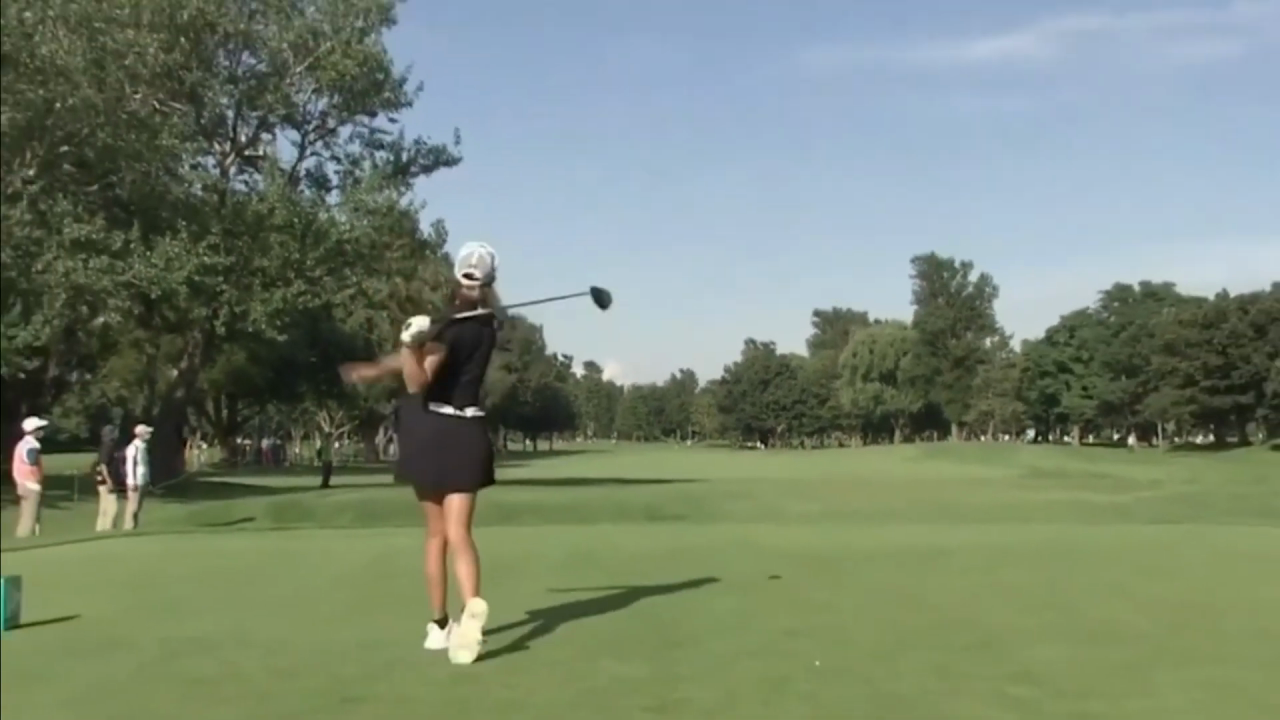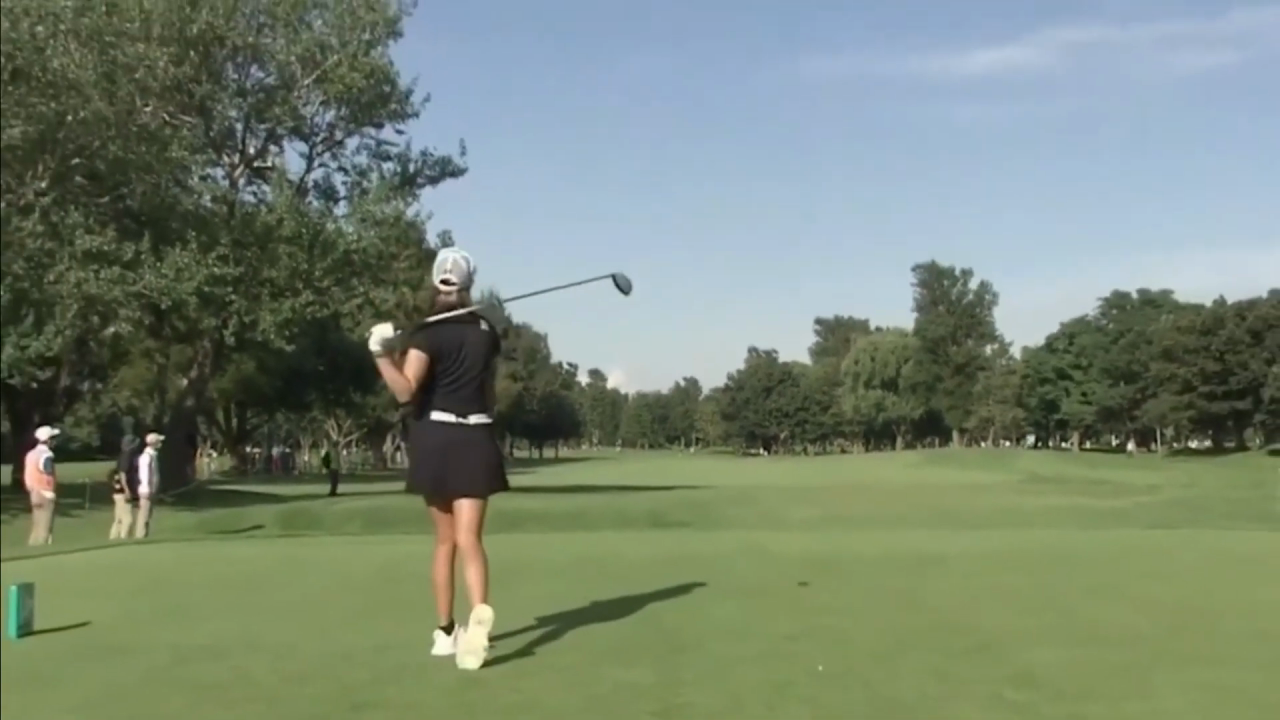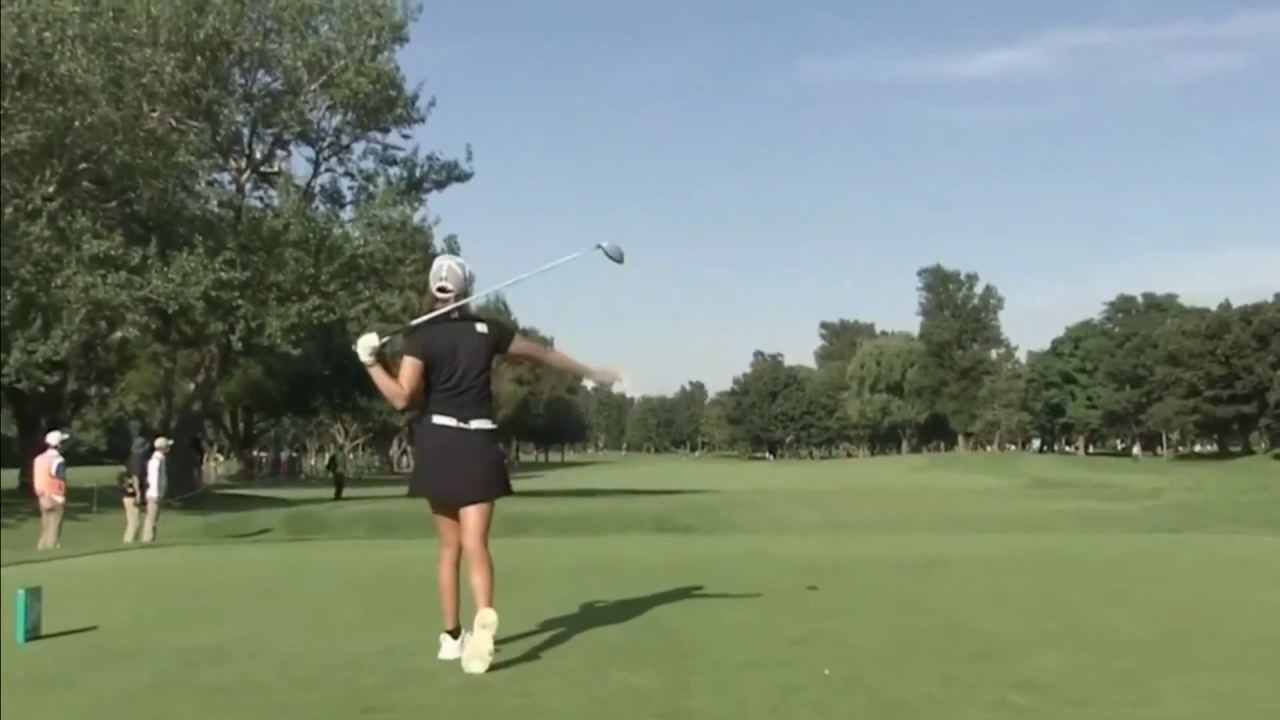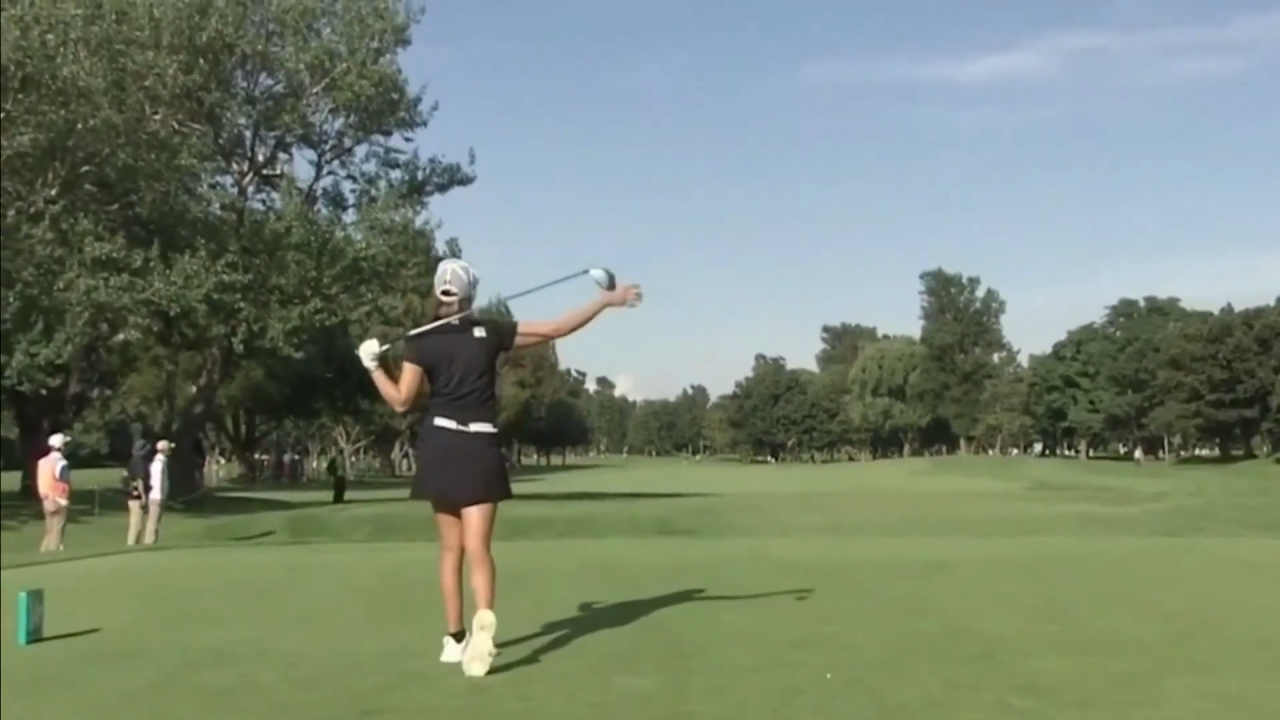
dt=0.4s
person 1, frame 1
left shoulder: (452, 323)
right shoulder: (486, 322)
left elbow: (417, 382)
left wrist: (411, 340)
right wrist: (374, 369)
left hip: (428, 429)
right hip: (466, 432)
left knee: (435, 533)
right knee: (458, 533)
left ankle: (439, 624)
right ankle: (472, 606)
person 1, frame 2
left shoulder: (429, 331)
right shoulder: (487, 330)
left elbow: (405, 391)
left wrist: (380, 352)
left hip: (435, 438)
right hip: (476, 438)
left knee: (445, 541)
right knee: (469, 539)
left ankle: (446, 630)
right ankle: (479, 614)
person 1, frame 3
left shoulder: (421, 336)
right shoulder: (488, 330)
left elbow: (402, 398)
right elbow: (544, 354)
left wrist: (369, 360)
right wrist: (590, 371)
left hip: (437, 443)
right hip: (478, 445)
left knee: (449, 545)
right knee: (475, 544)
left ankle: (452, 635)
right ankle: (484, 617)
person 1, frame 4
left shoulder: (422, 341)
right shoulder: (491, 333)
left elbow: (400, 401)
right elbow: (559, 328)
left wrist: (371, 364)
right wrist: (607, 300)
left hip: (439, 446)
right hip: (480, 448)
left knee: (450, 548)
right knee: (476, 547)
left ankle: (454, 637)
right ankle: (483, 620)
